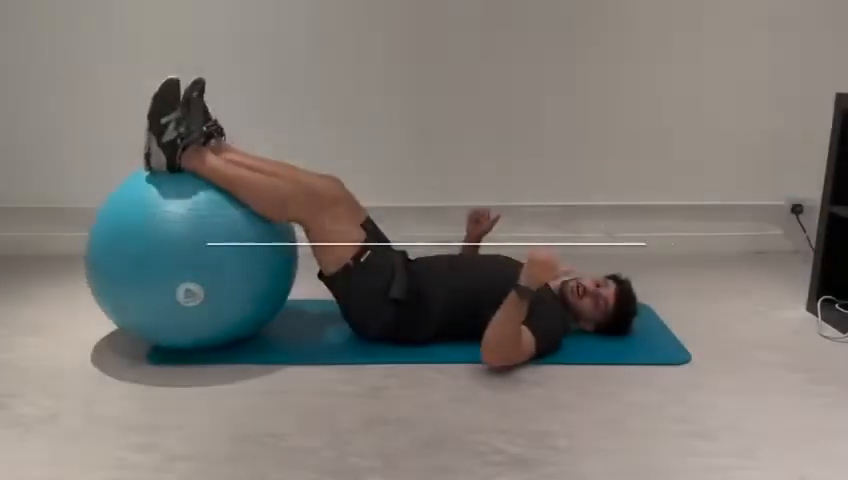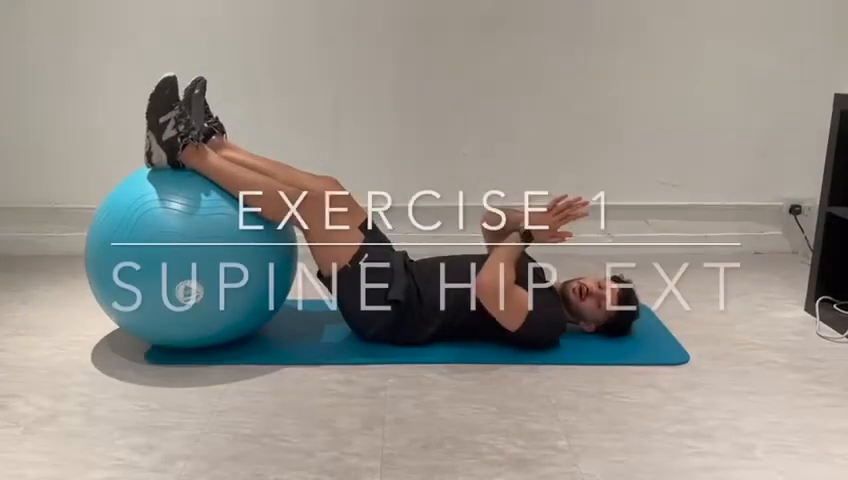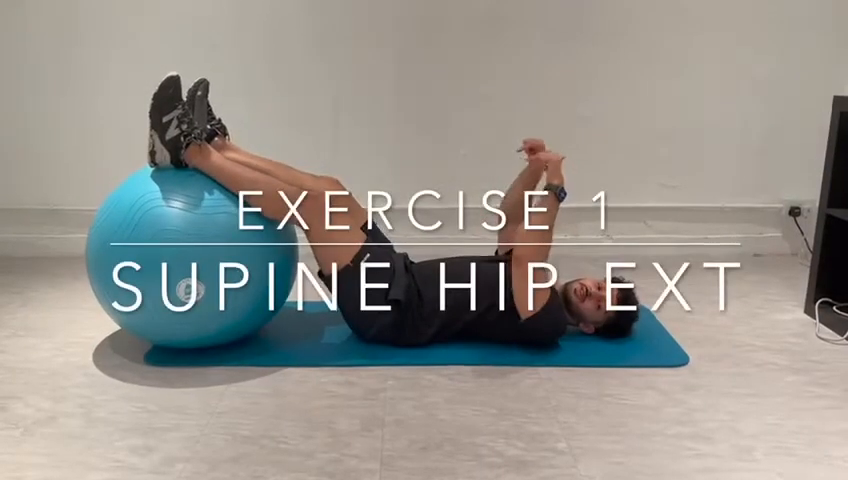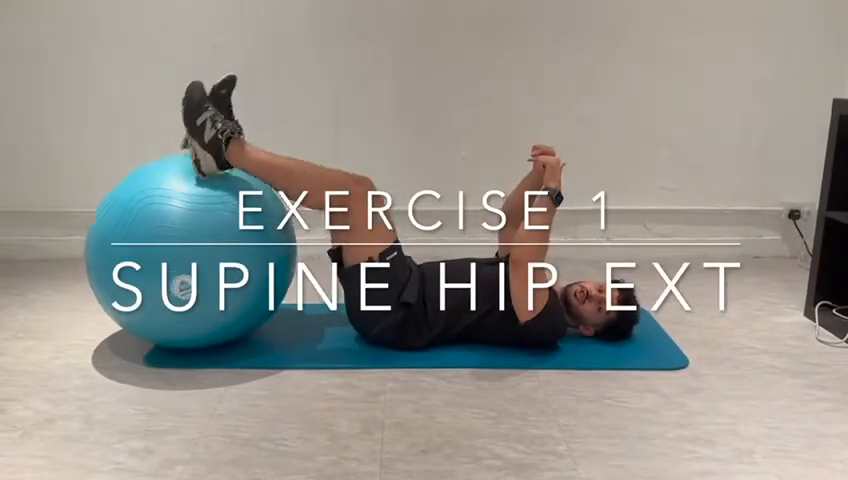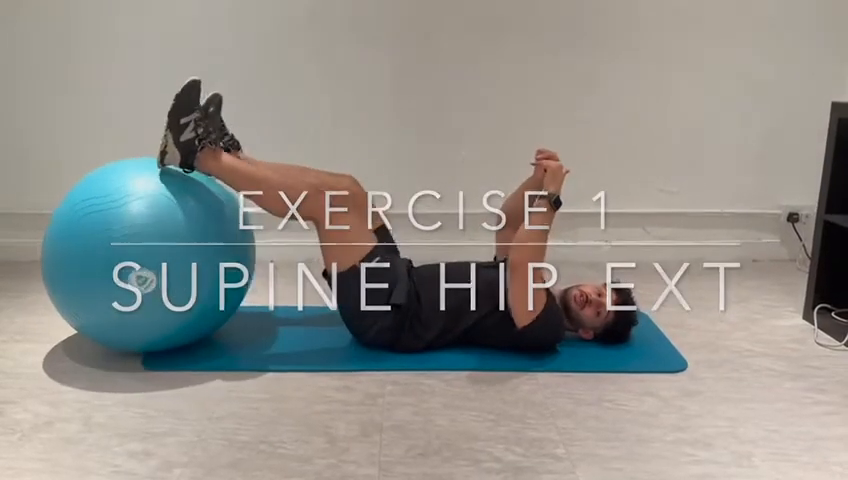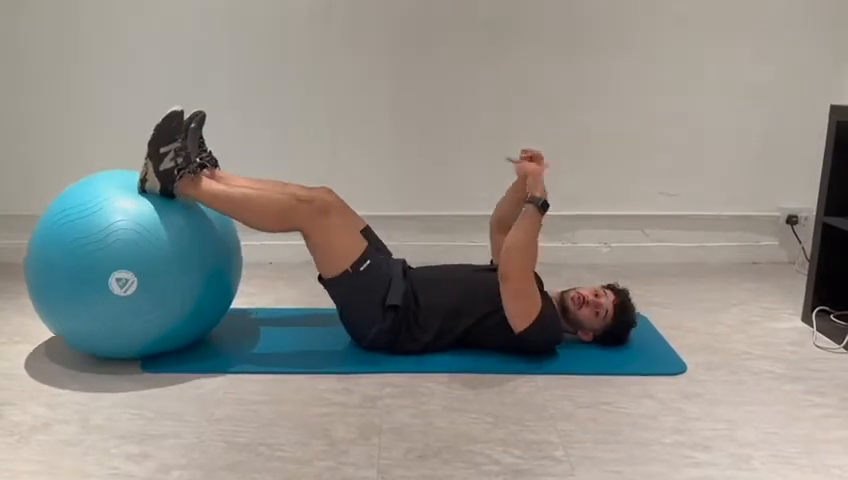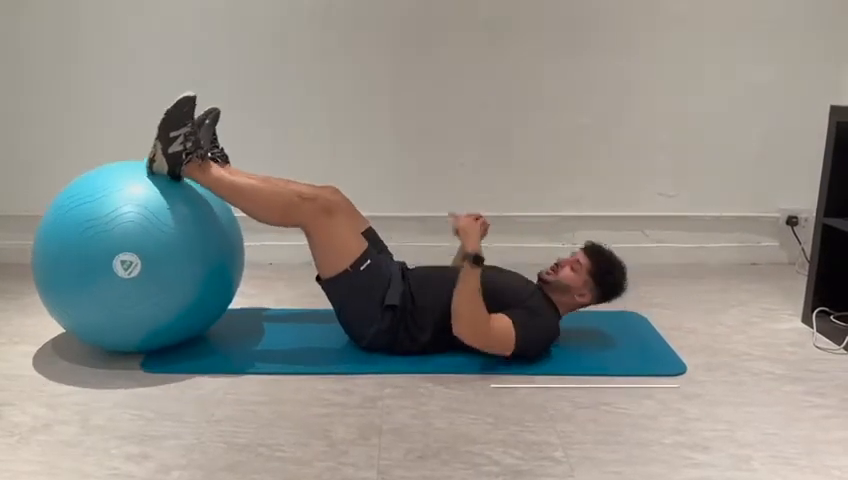
dt=0.7s
person 1, frame 1
left shoulder: (549, 324)
right shoulder: (542, 294)
left elbow: (495, 353)
left wrist: (525, 288)
right wrist: (474, 240)
left hip: (391, 309)
right hip: (402, 276)
left knee: (317, 201)
right knee: (325, 189)
left ankle: (186, 155)
right ankle: (212, 146)
person 1, frame 2
left shoulder: (545, 323)
right shoulder: (536, 278)
left elbow: (487, 289)
right elbow: (493, 227)
left wrist: (526, 231)
right wrist: (538, 223)
left hip: (392, 311)
right hip: (400, 279)
left knee: (315, 203)
right knee: (325, 191)
left ankle: (185, 151)
right ankle: (212, 142)
person 1, frame 3
left shoulder: (546, 321)
right shoulder: (539, 292)
left elbow: (526, 258)
right elbow: (509, 221)
left wrist: (554, 190)
right wrist: (534, 168)
left hip: (391, 311)
right hip: (399, 280)
left knee: (315, 204)
right knee: (328, 190)
left ankle: (190, 151)
right ankle: (216, 144)
person 1, frame 4
left shoulder: (548, 324)
right shoulder: (539, 291)
left elbow: (526, 258)
right elbow: (510, 222)
left wrist: (552, 195)
right wrist: (538, 174)
left hip: (392, 313)
right hip: (405, 288)
left knee: (355, 190)
right knee: (343, 191)
left ankle: (227, 150)
right ankle: (228, 146)
person 1, frame 5
left shoulder: (543, 327)
right shoulder: (538, 292)
left elbow: (520, 262)
right elbow: (508, 226)
left wrist: (551, 199)
right wrist: (538, 180)
left hip: (388, 315)
right hip: (399, 285)
left knee: (323, 199)
right knee: (344, 189)
left ankle: (201, 154)
right ankle: (227, 154)
person 1, frame 6
left shoulder: (541, 331)
right shoulder: (533, 298)
left elbow: (512, 271)
right elbow: (500, 229)
left wrist: (537, 200)
right wrist: (521, 185)
left hip: (388, 317)
right hip: (397, 288)
left knee: (314, 207)
right knee: (318, 198)
left ankle: (180, 181)
right ankle: (205, 172)
person 1, frame 7
left shoulder: (539, 329)
right shoulder: (531, 295)
left elbow: (466, 329)
left wrist: (472, 252)
right wrist: (468, 250)
left hip: (385, 319)
right hip: (399, 288)
left knee: (317, 205)
right knee: (326, 199)
left ankle: (188, 164)
right ankle: (214, 165)
